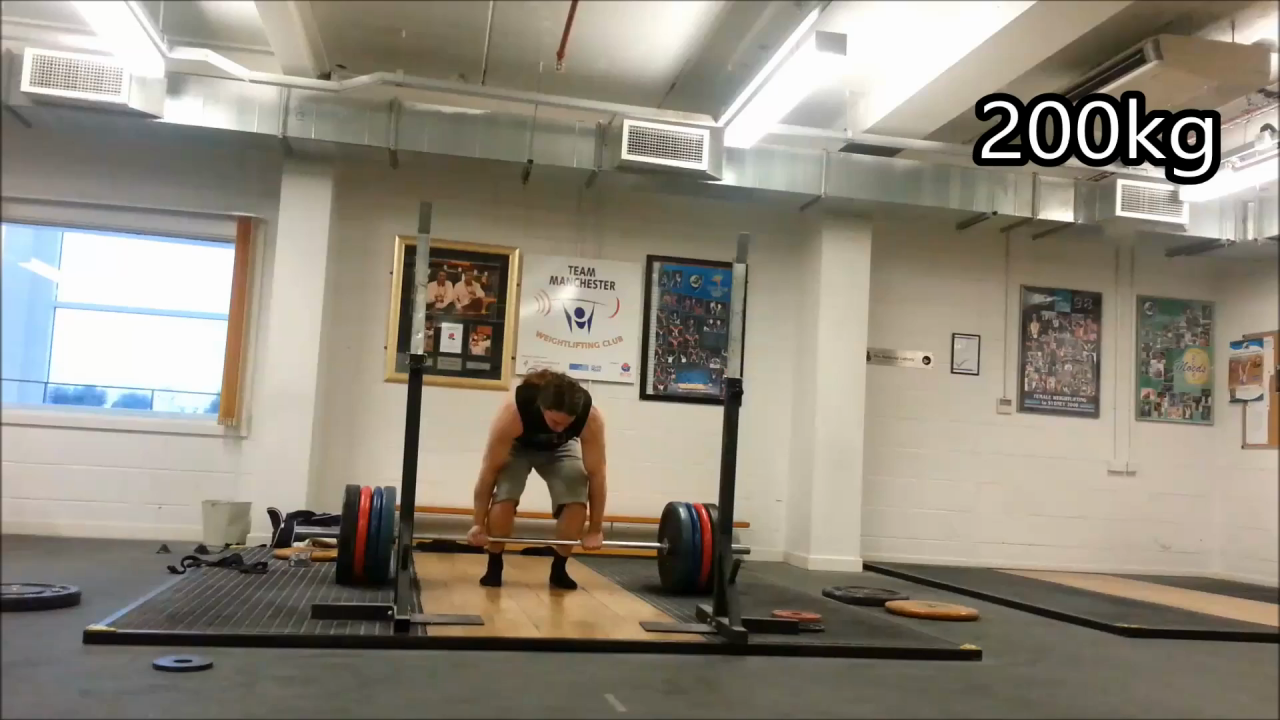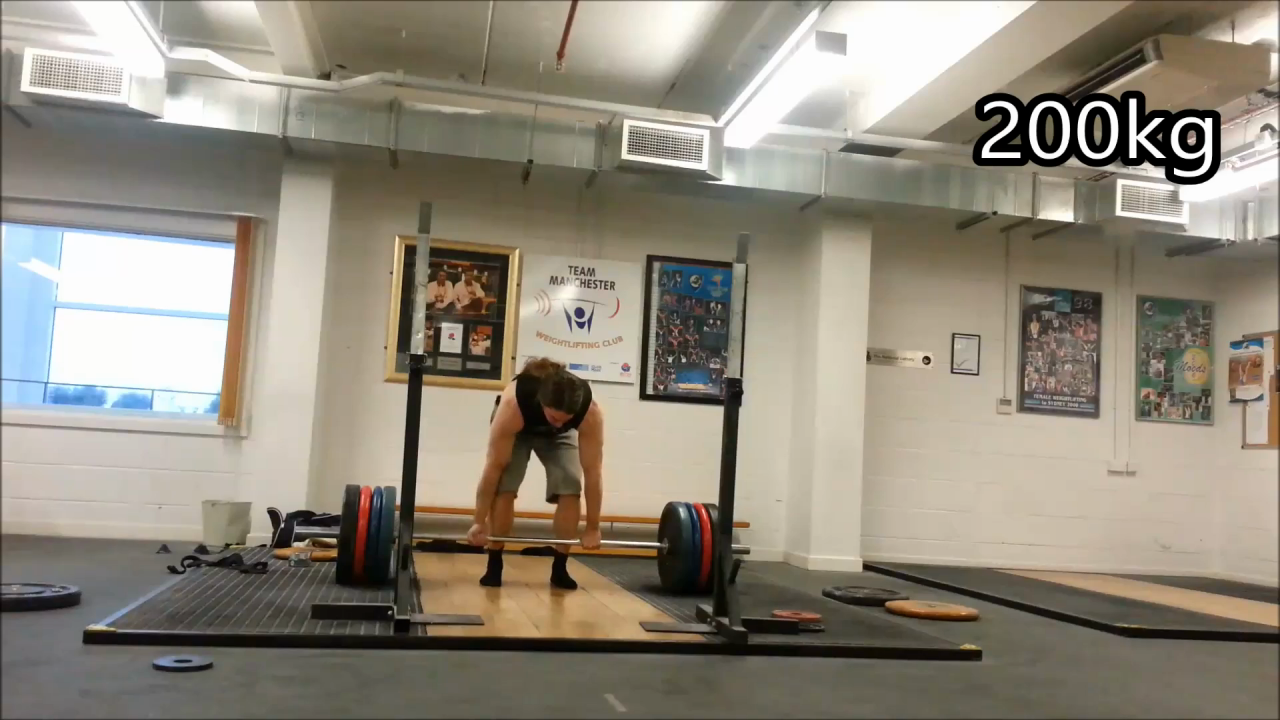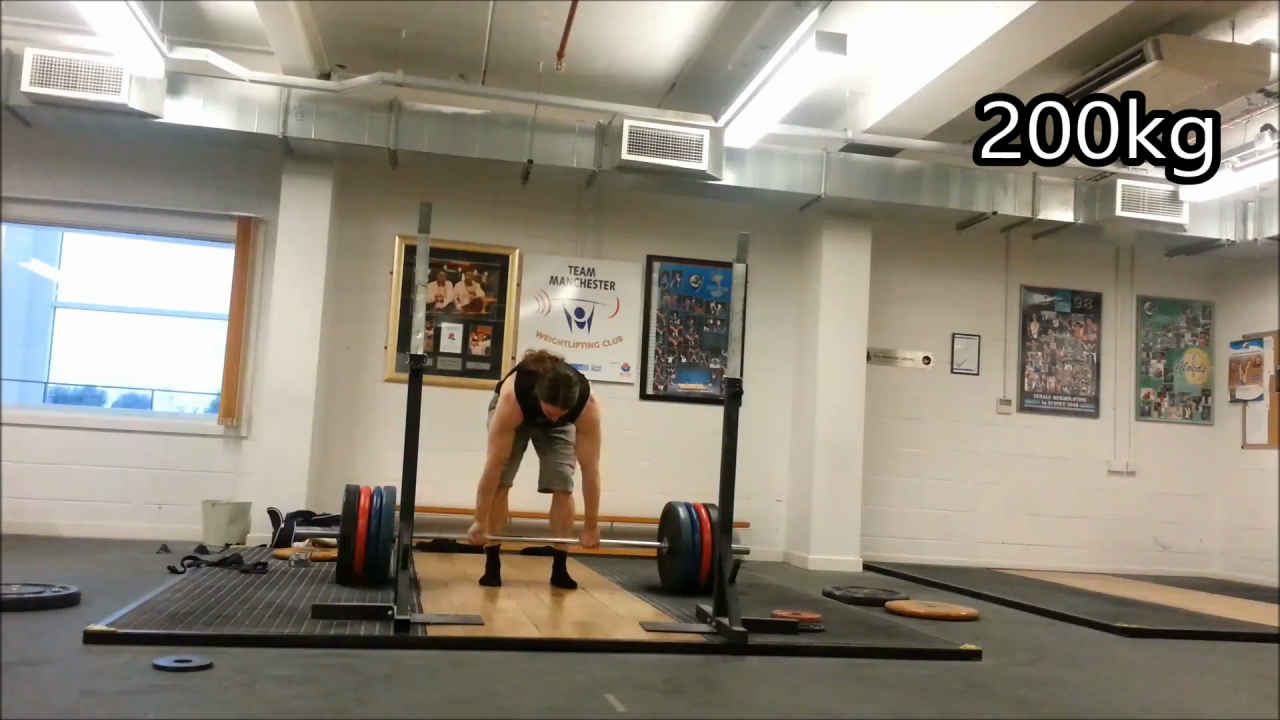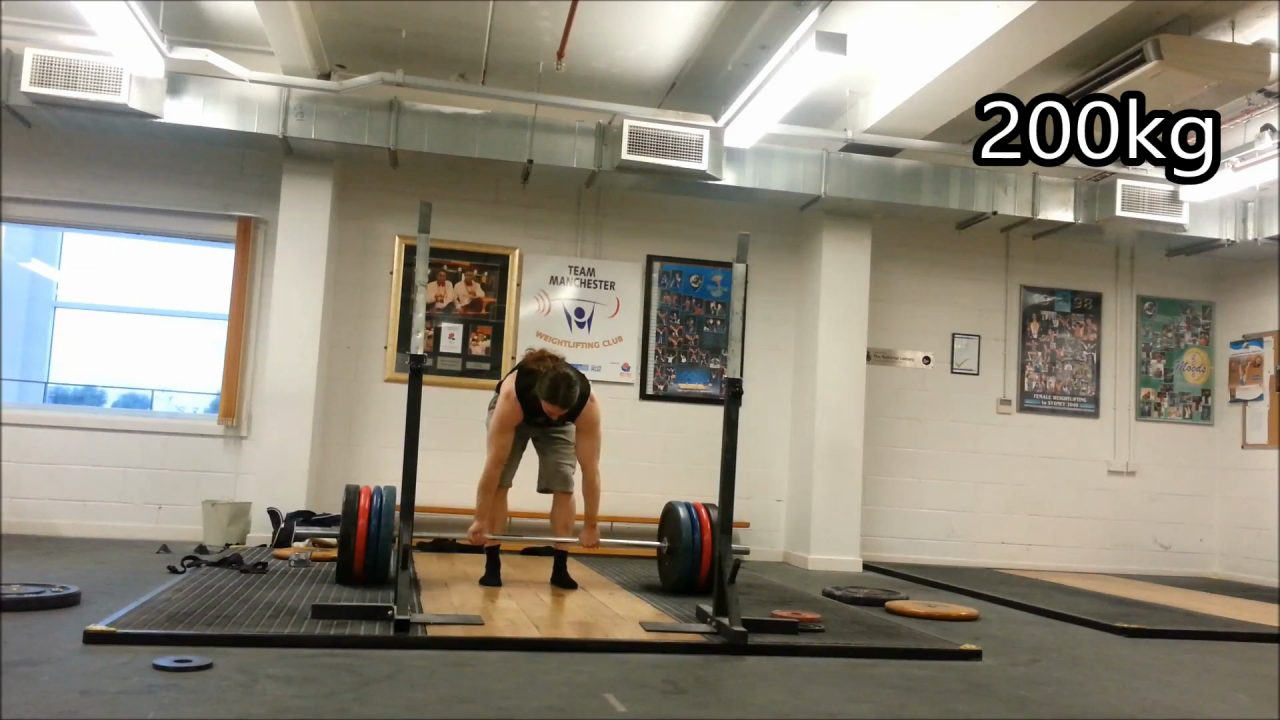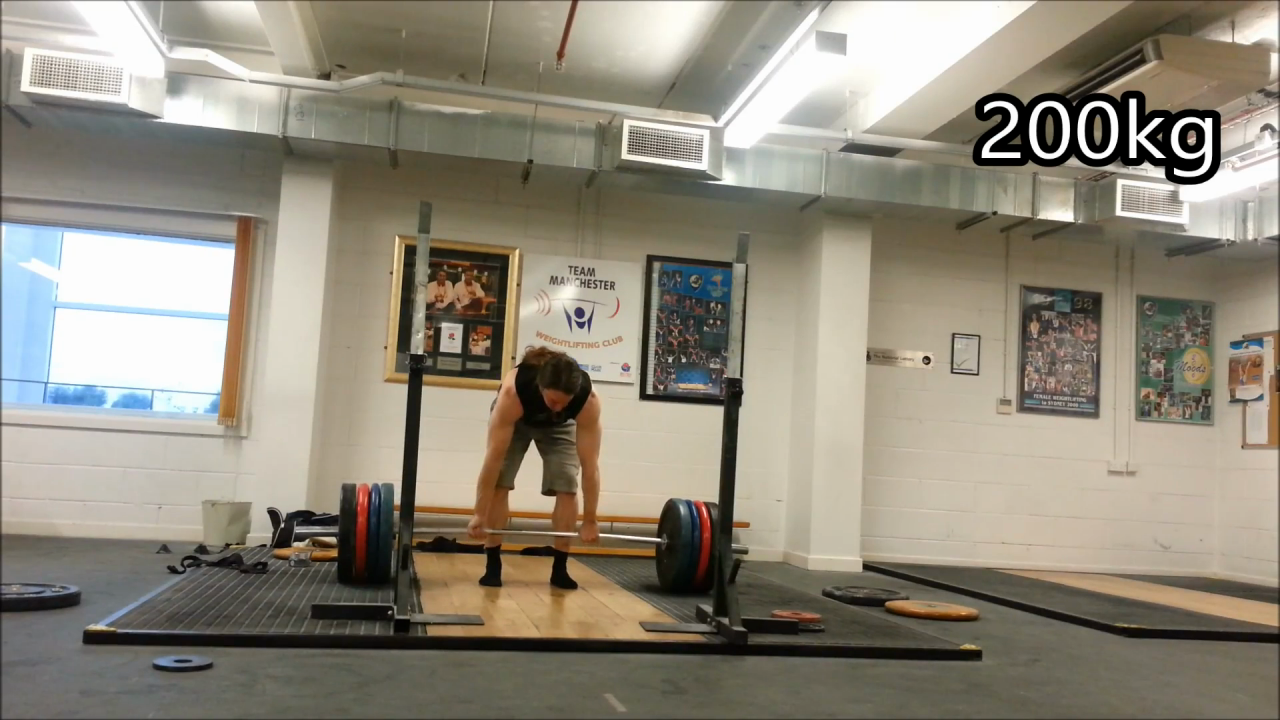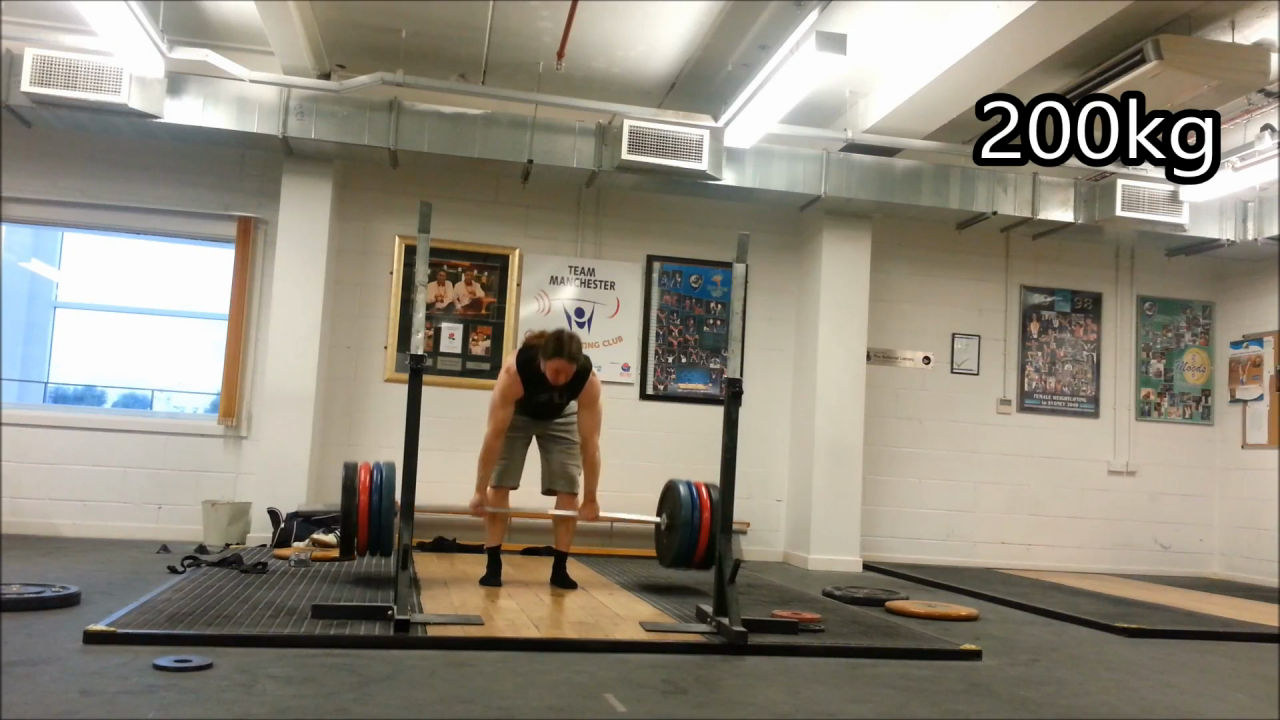
dt=0.3s
person 1, frame 1
left shoulder: (591, 418)
right shoulder: (513, 410)
left elbow: (597, 474)
right elbow: (489, 469)
left wrist: (595, 529)
right wrist: (478, 523)
left hip: (560, 449)
right hip: (516, 446)
left knee: (577, 500)
right knee: (504, 498)
left ankle: (559, 568)
right ankle: (494, 567)
person 1, frame 2
left shoulder: (590, 411)
right shoulder: (513, 403)
left elbow: (593, 471)
right elbow: (493, 466)
left wrist: (593, 528)
right wrist: (479, 522)
left hip: (559, 437)
right hip: (516, 433)
left knee: (571, 490)
right knee: (504, 489)
left ankle: (559, 567)
right ankle: (494, 565)
person 1, frame 3
left shoulder: (588, 406)
right shoulder: (511, 396)
left elbow: (590, 469)
right elbow: (494, 464)
left wrist: (591, 526)
right wrist: (480, 521)
left hip: (558, 427)
right hip: (514, 413)
left knee: (562, 485)
right knee: (500, 481)
left ankle: (560, 567)
right ankle: (492, 565)
person 1, frame 4
left shoulder: (588, 405)
right shoulder: (512, 396)
left elbow: (590, 468)
right elbow: (494, 463)
left wrist: (591, 525)
right wrist: (480, 520)
left hip: (559, 427)
right hip: (514, 414)
left knee: (563, 484)
right knee: (499, 481)
left ankle: (560, 567)
right ankle: (492, 565)
person 1, frame 5
left shoulder: (589, 400)
right shoulder: (513, 390)
left elbow: (590, 464)
right elbow: (494, 457)
left wrist: (590, 521)
right wrist: (479, 514)
left hip: (560, 426)
right hip: (516, 420)
left knee: (567, 486)
right knee: (499, 482)
left ankle: (559, 568)
right ankle: (493, 566)
person 1, frame 6
left shoulder: (589, 380)
right shoulder: (514, 371)
left elbow: (590, 443)
right elbow: (494, 434)
left wrist: (590, 500)
right wrist: (480, 492)
left hip: (561, 418)
right hip: (517, 414)
left knee: (568, 486)
right knee: (500, 482)
left ankle: (559, 569)
right ankle: (493, 566)
